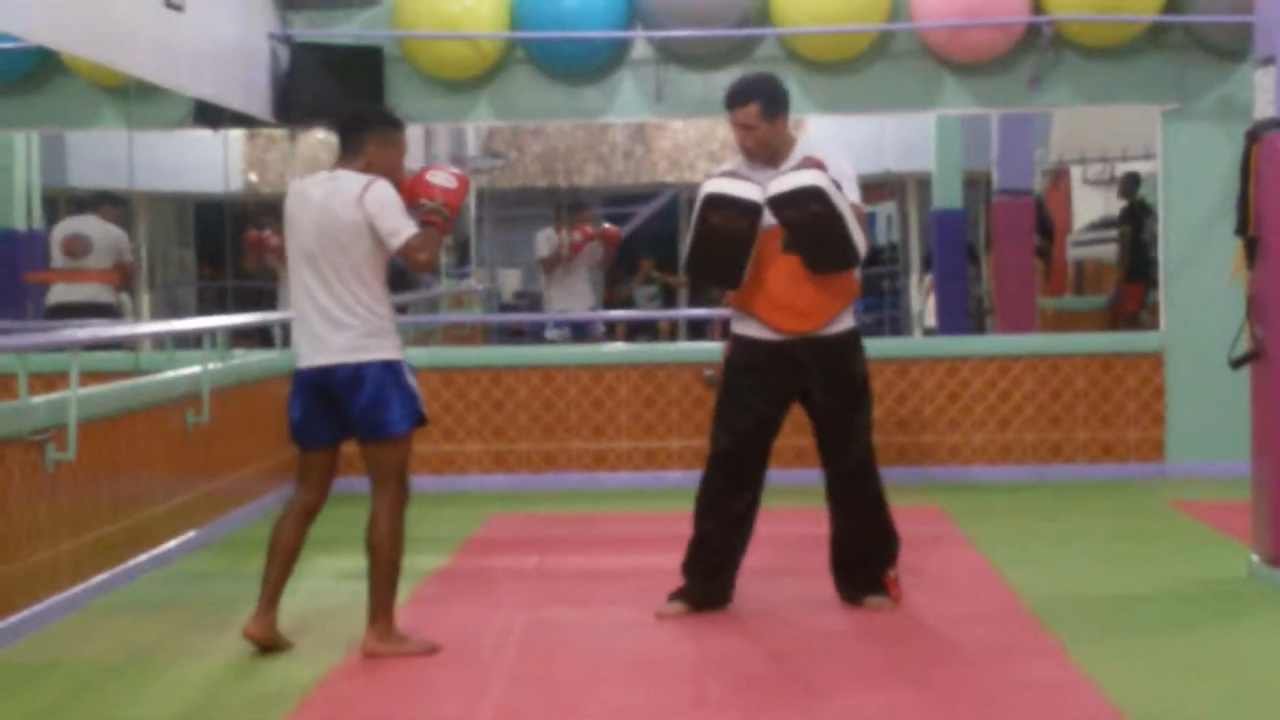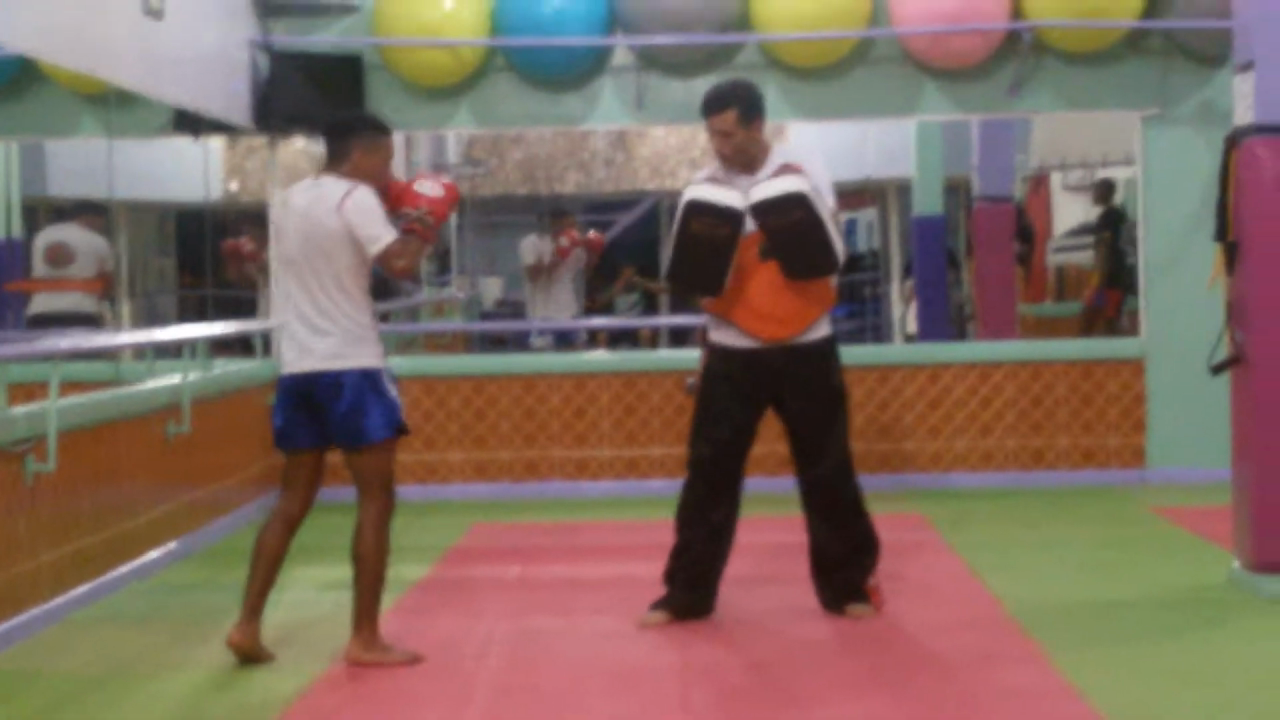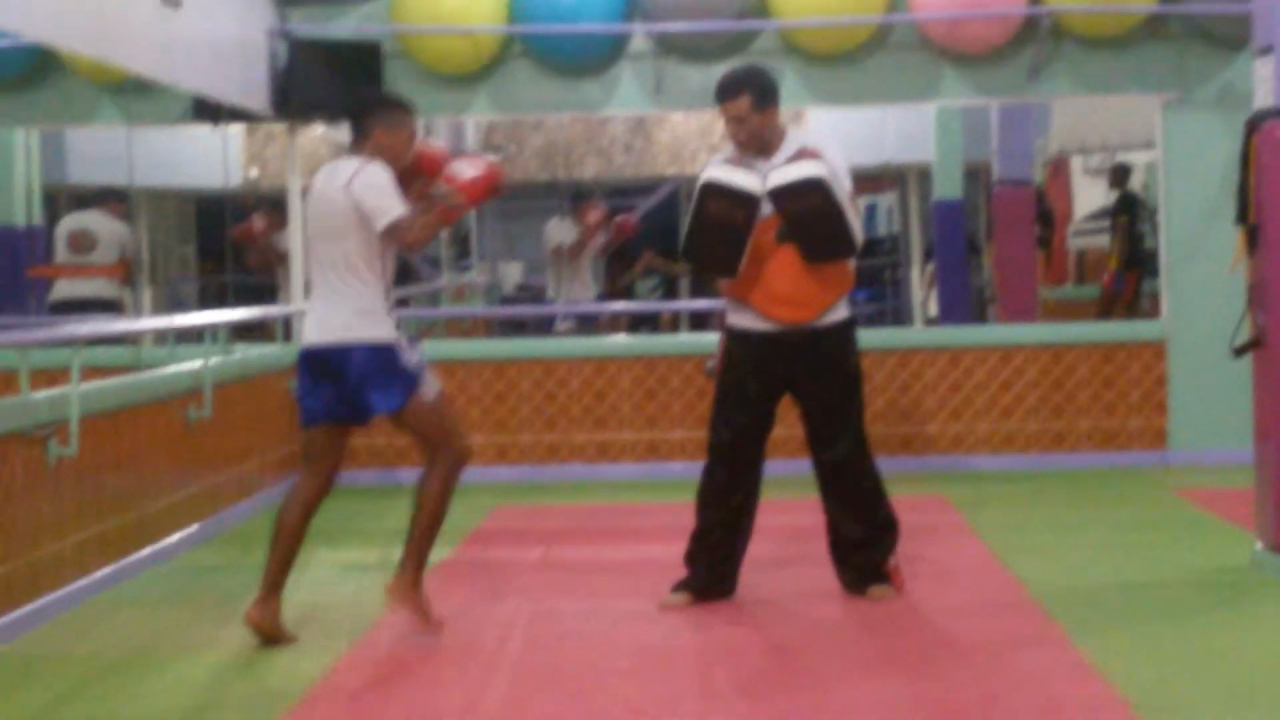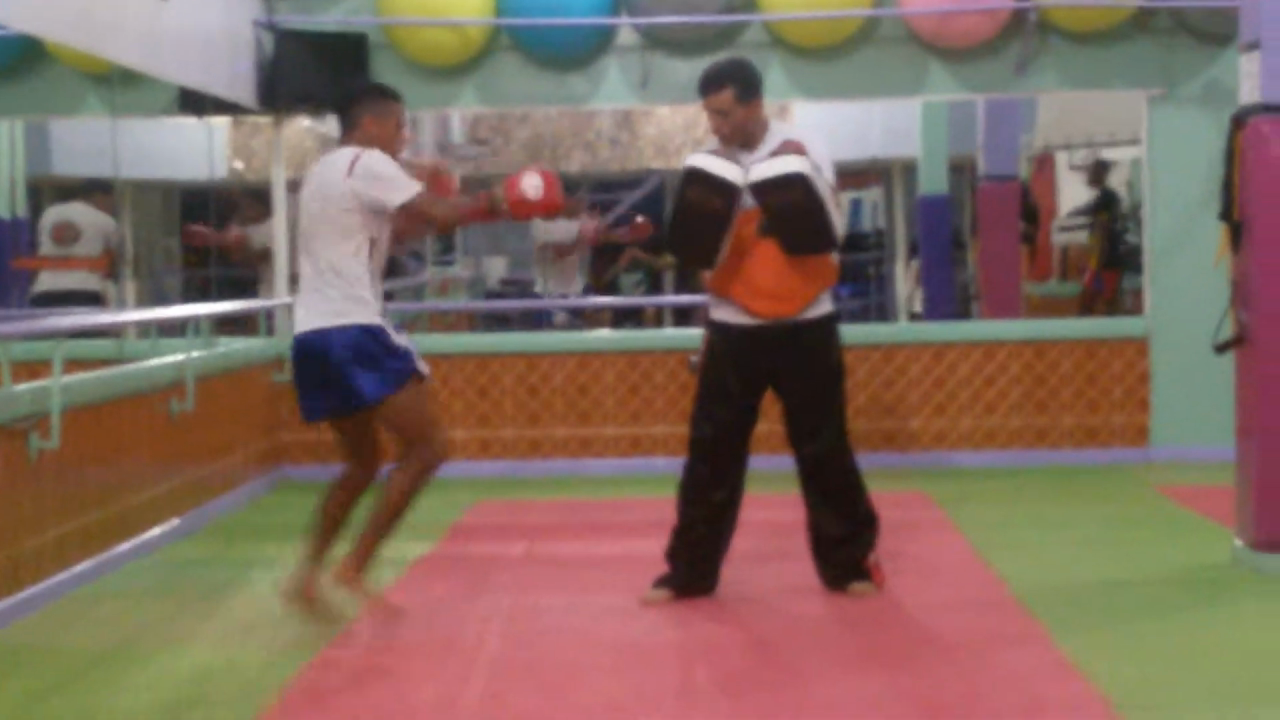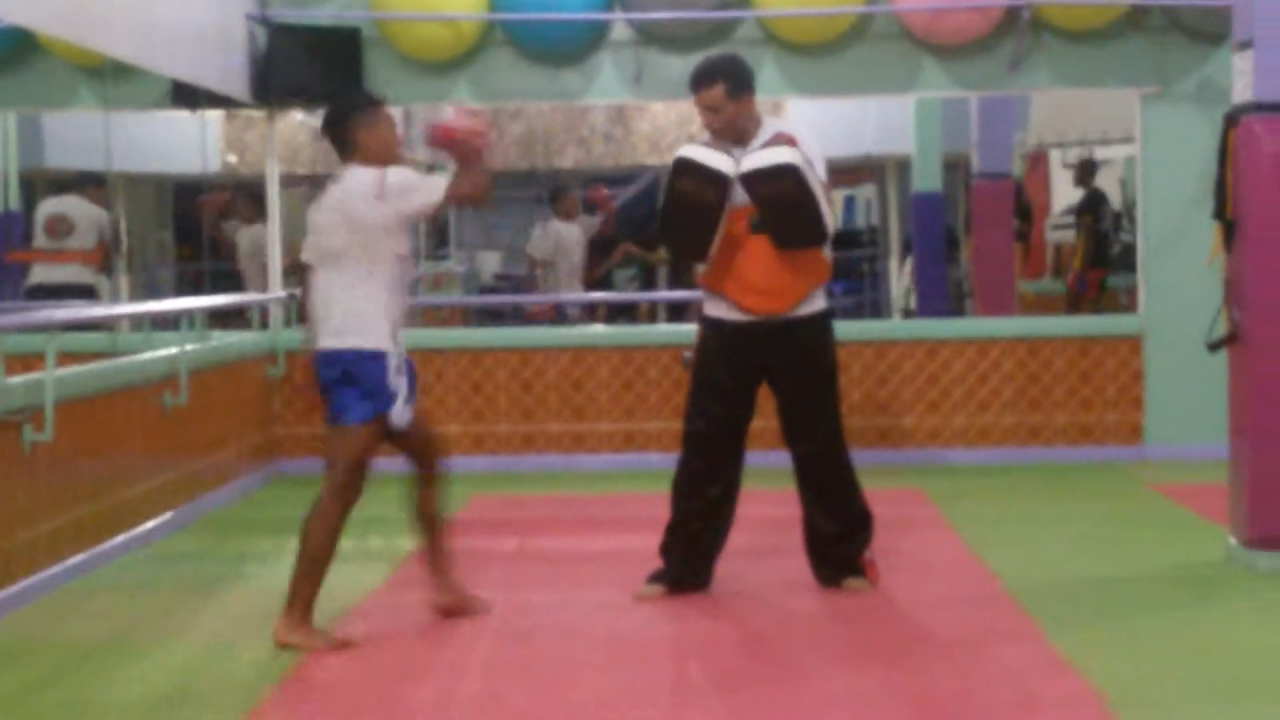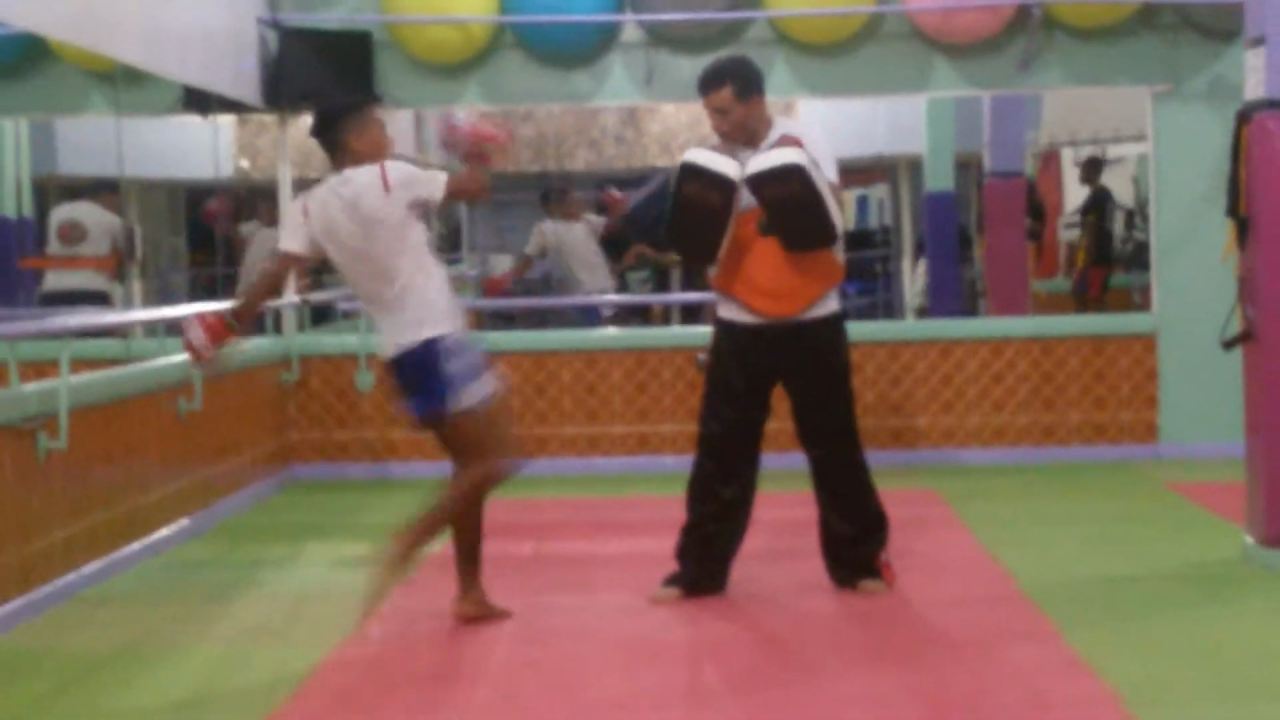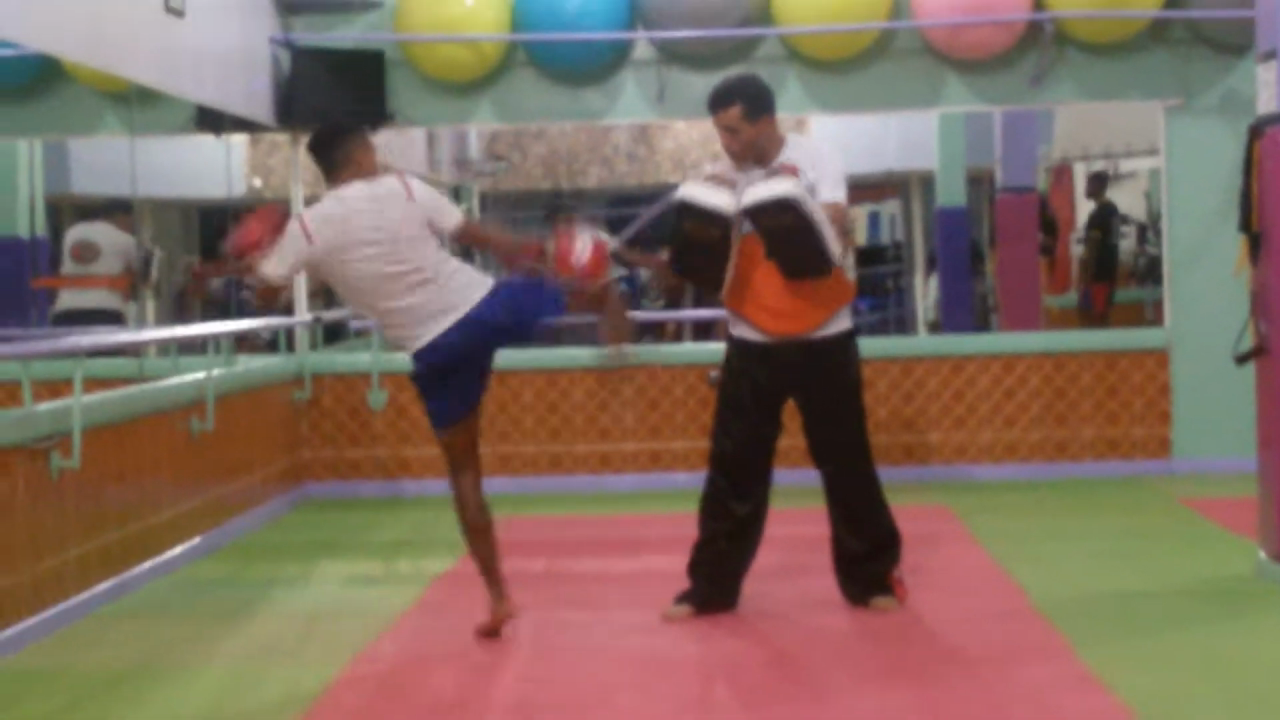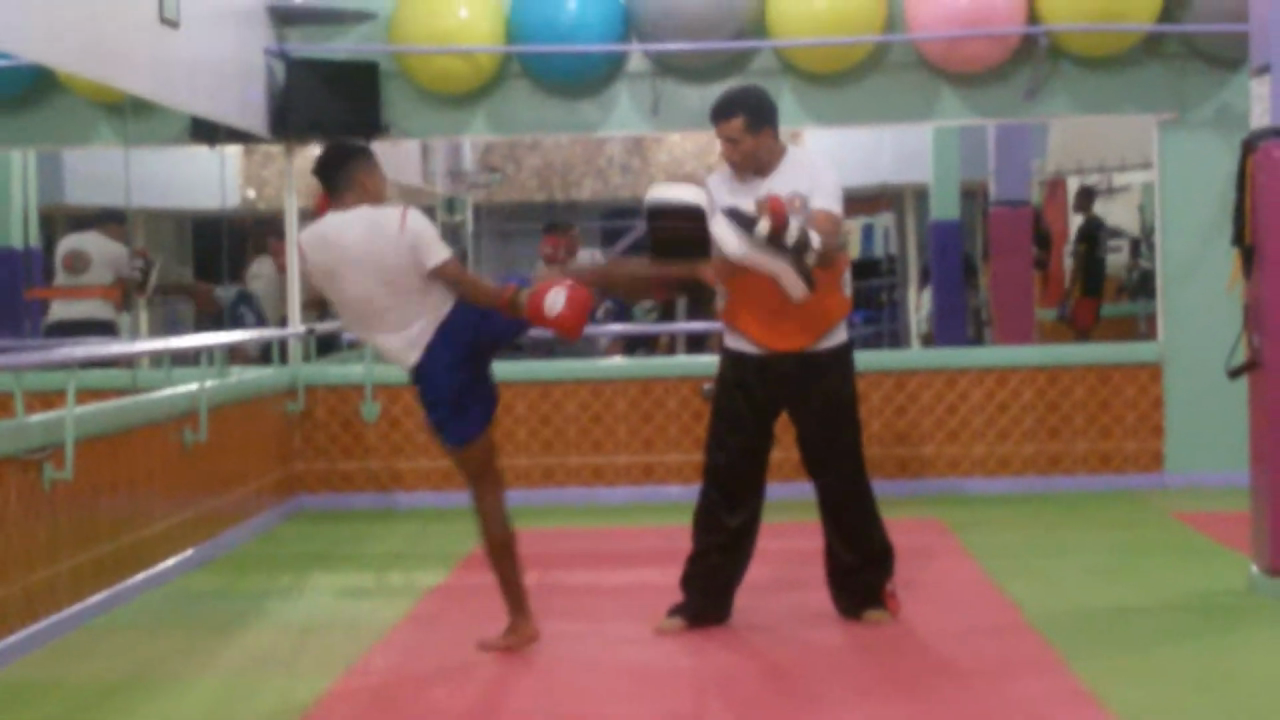
dt=0.1s
person 1, frame 1
left shoulder: (828, 167)
right shoulder: (731, 180)
left elbow: (859, 247)
left hip: (829, 341)
right hip: (756, 345)
left knee: (851, 465)
right knee: (730, 464)
left ankle: (867, 576)
right ankle: (704, 584)
person 1, frame 2
left shoulder: (802, 172)
right shoulder: (706, 186)
left elbow: (833, 255)
left wrist: (801, 204)
left hip: (805, 347)
right hip: (733, 351)
left knee: (827, 470)
right knee: (710, 472)
left ankle: (848, 584)
right ankle: (687, 592)
person 1, frame 3
left shoulder: (817, 157)
right shoulder: (722, 171)
left elbow: (850, 238)
left hip: (822, 331)
right hip: (751, 335)
left knee: (843, 454)
right knee: (730, 455)
left ankle: (868, 565)
right ankle: (709, 574)
person 1, frame 4
left shoulder: (801, 149)
left elbow: (830, 230)
left hip: (805, 325)
right hip: (733, 328)
left knee: (823, 449)
right knee: (713, 451)
left ankle: (848, 561)
right ankle: (690, 569)
person 1, frame 5
left shoulder: (793, 144)
left elbow: (822, 226)
right wrist: (703, 191)
left hip: (799, 322)
right hip: (727, 325)
left knee: (818, 446)
right knee: (707, 447)
left ankle: (842, 558)
right ankle: (684, 565)
person 1, frame 6
left shoulder: (802, 144)
left hip: (812, 324)
right hip: (739, 328)
left knee: (834, 446)
right knee: (722, 450)
left ankle: (859, 560)
right ankle: (699, 567)
person 1, frame 7
left shoulder: (816, 162)
right shoulder: (722, 180)
left elbow: (837, 241)
left hip: (823, 341)
right hip: (753, 345)
left knee: (846, 462)
right knee: (734, 467)
left ankle: (871, 576)
right ankle: (712, 586)
person 1, frame 8
left shoulder: (814, 175)
right shoulder: (720, 187)
left elbow: (828, 247)
right elbow: (695, 262)
left wrist: (780, 226)
left hip: (819, 353)
right hip: (748, 356)
left knee: (840, 476)
right knee: (729, 479)
left ankle: (864, 588)
right ankle: (706, 597)
person 2, frame 1
left shoulder: (299, 193)
right shoulder: (374, 191)
right elbow: (421, 256)
left wrist: (405, 214)
right wrist: (437, 221)
left hip: (313, 364)
right hip: (370, 360)
left knee: (307, 495)
right knee: (389, 494)
left ankle: (265, 616)
right ankle: (381, 630)
person 2, frame 2
left shoulder: (289, 200)
right shoulder: (355, 197)
right elbow: (401, 264)
left wrist: (399, 227)
right wrist: (421, 230)
left hip: (298, 368)
right hip: (350, 369)
left knee: (293, 502)
right knee: (377, 503)
left ankle: (247, 626)
right ankle: (365, 639)
person 2, frame 3
left shoulder: (324, 178)
right shoulder: (371, 175)
right elbow: (410, 237)
left wrist: (427, 204)
right wrist: (448, 207)
left hip: (320, 344)
right hip: (364, 342)
left knee: (314, 479)
right knee: (450, 449)
left ankle: (267, 603)
right ankle: (409, 579)
person 2, frame 4
left shoulder: (324, 173)
right shoulder: (364, 163)
right elbow: (436, 214)
right wrist: (503, 202)
left hip: (312, 335)
right hip: (349, 328)
left knee: (361, 463)
right knee: (427, 450)
left ankle: (311, 568)
right ankle: (354, 566)
person 2, frame 5
left shoulder: (329, 202)
right shoulder: (385, 186)
left elbow: (312, 281)
right elbow: (473, 190)
right wrist: (470, 153)
left hip: (347, 350)
right hip: (368, 355)
left knee: (428, 457)
right knee: (344, 482)
left ankle: (445, 586)
right ankle: (295, 619)
person 2, frame 6
left shoulder: (311, 207)
right shoulder: (391, 177)
left elbow: (276, 275)
right elbow: (474, 187)
left wrist: (226, 323)
right wrist: (481, 155)
left hip: (404, 349)
right hip: (436, 339)
left knee: (473, 464)
right knee: (490, 464)
left ankle: (470, 594)
right ankle: (402, 548)
person 2, frame 7
left shoulder: (305, 227)
right shoulder: (403, 190)
left elbow: (263, 289)
right elbow: (482, 238)
left wrist: (253, 249)
right wrist: (548, 254)
left hip: (435, 354)
right hip: (478, 309)
left knee: (464, 474)
left ankle: (496, 599)
person 2, frame 8
left shoulder: (311, 241)
right shoulder: (402, 221)
left elbow: (336, 295)
right elbow: (459, 283)
right wrist: (524, 301)
left hip: (431, 366)
right hip: (461, 327)
left knee: (487, 494)
left ankle: (518, 619)
